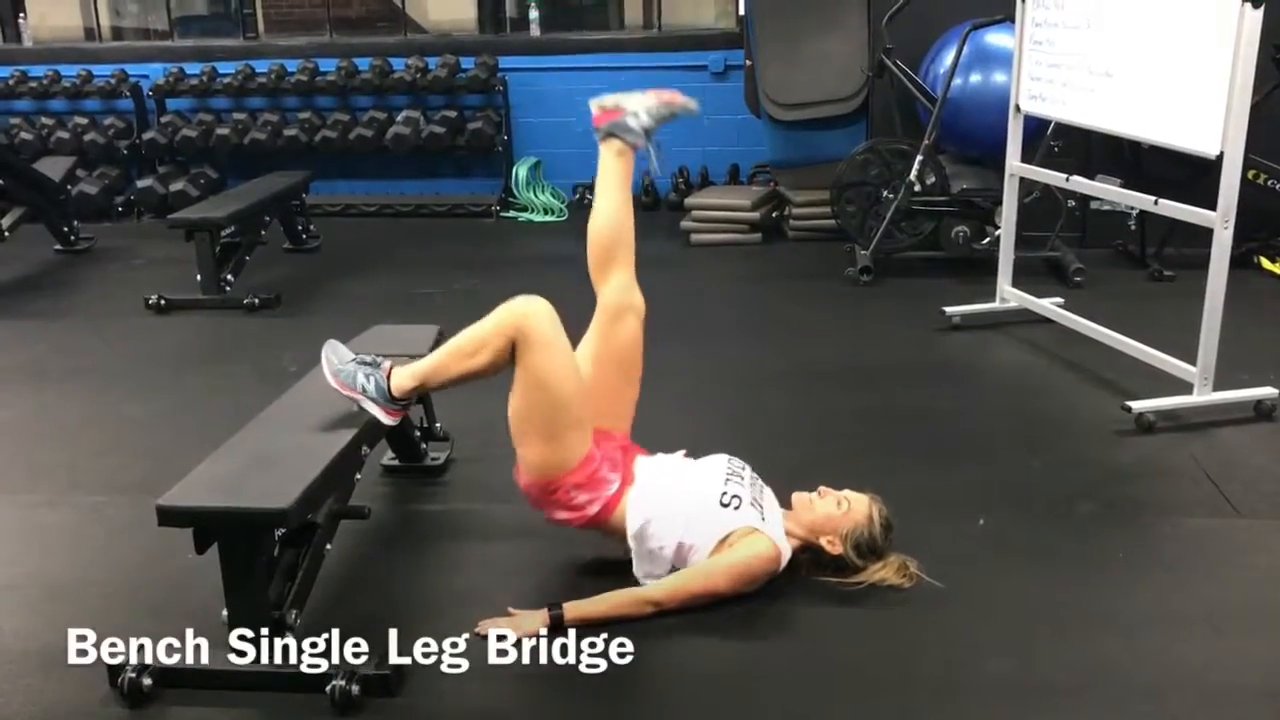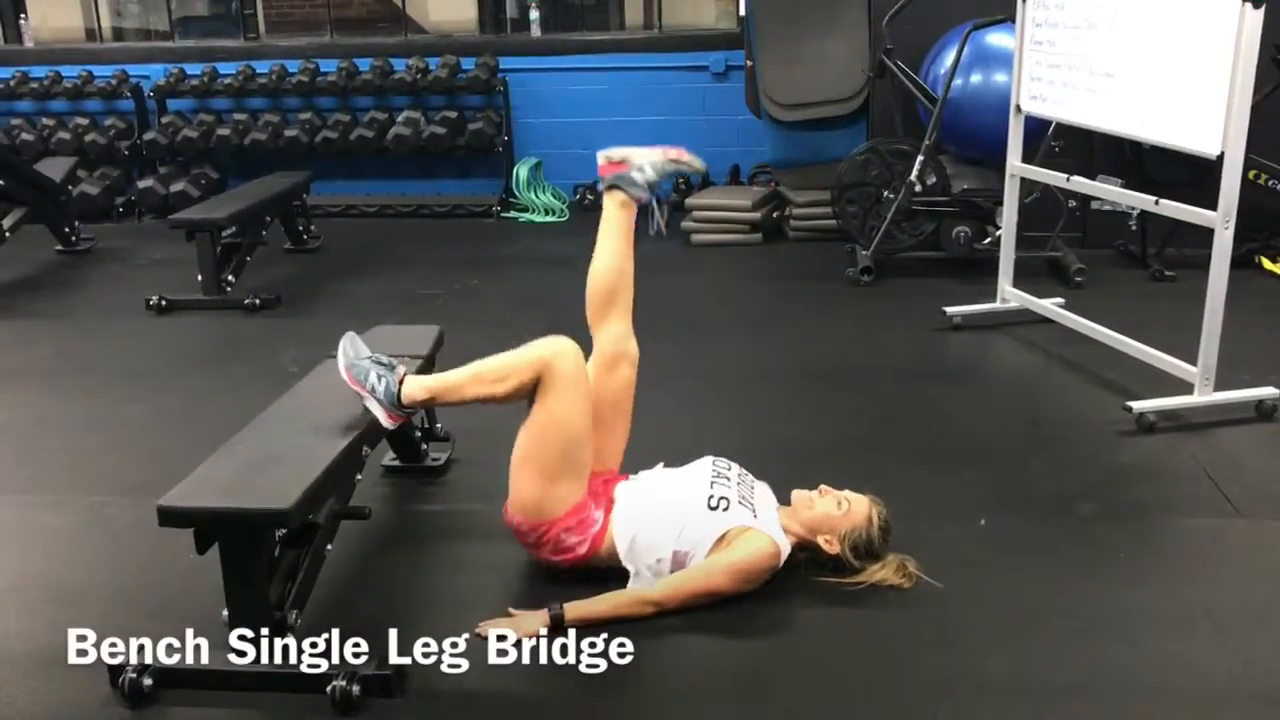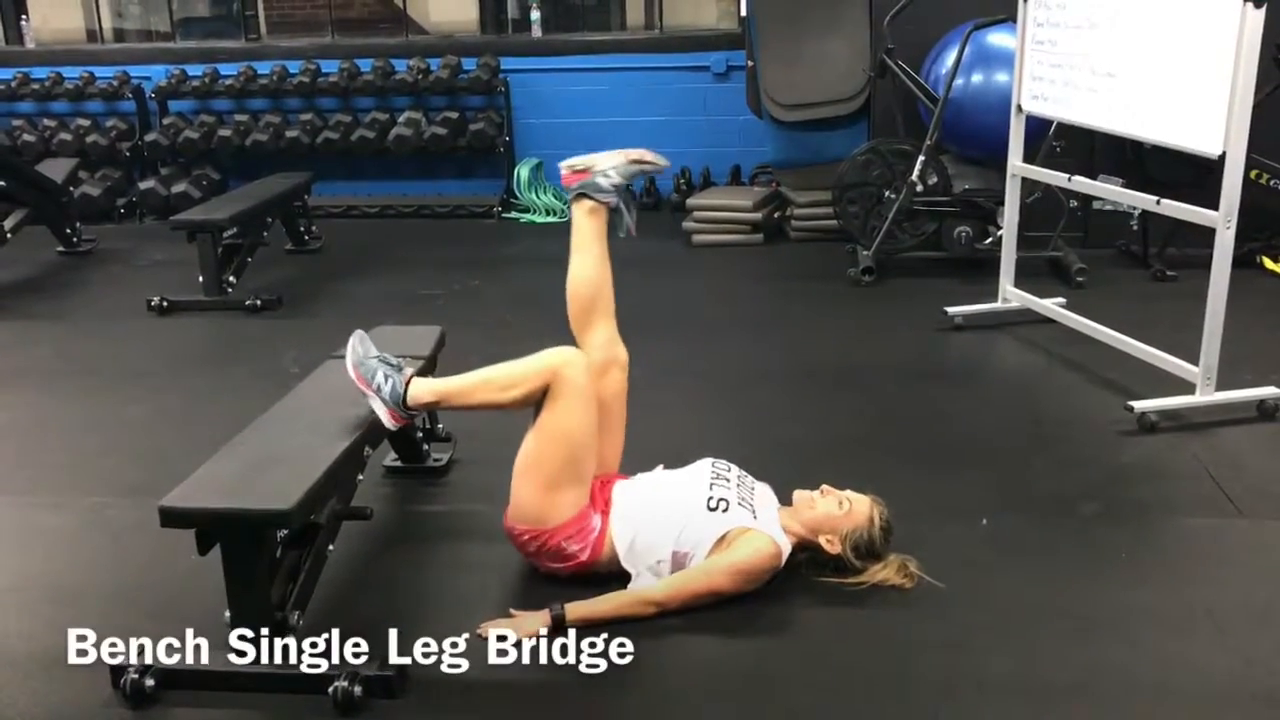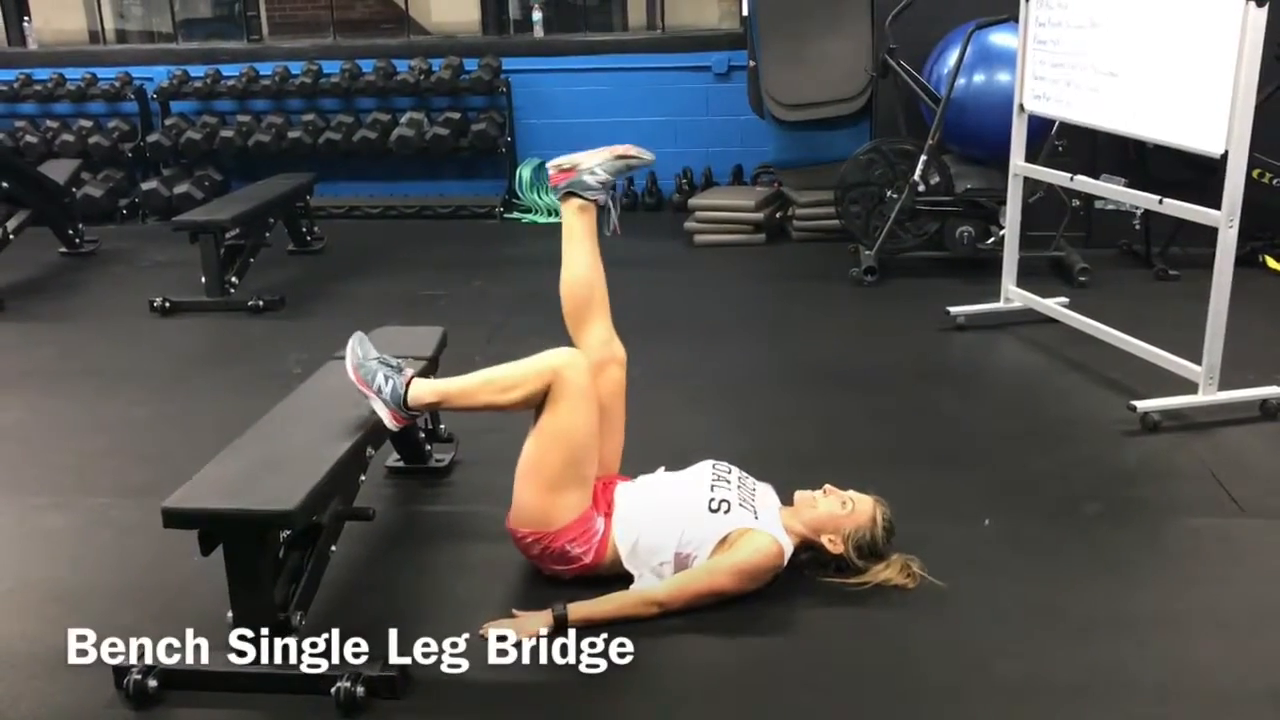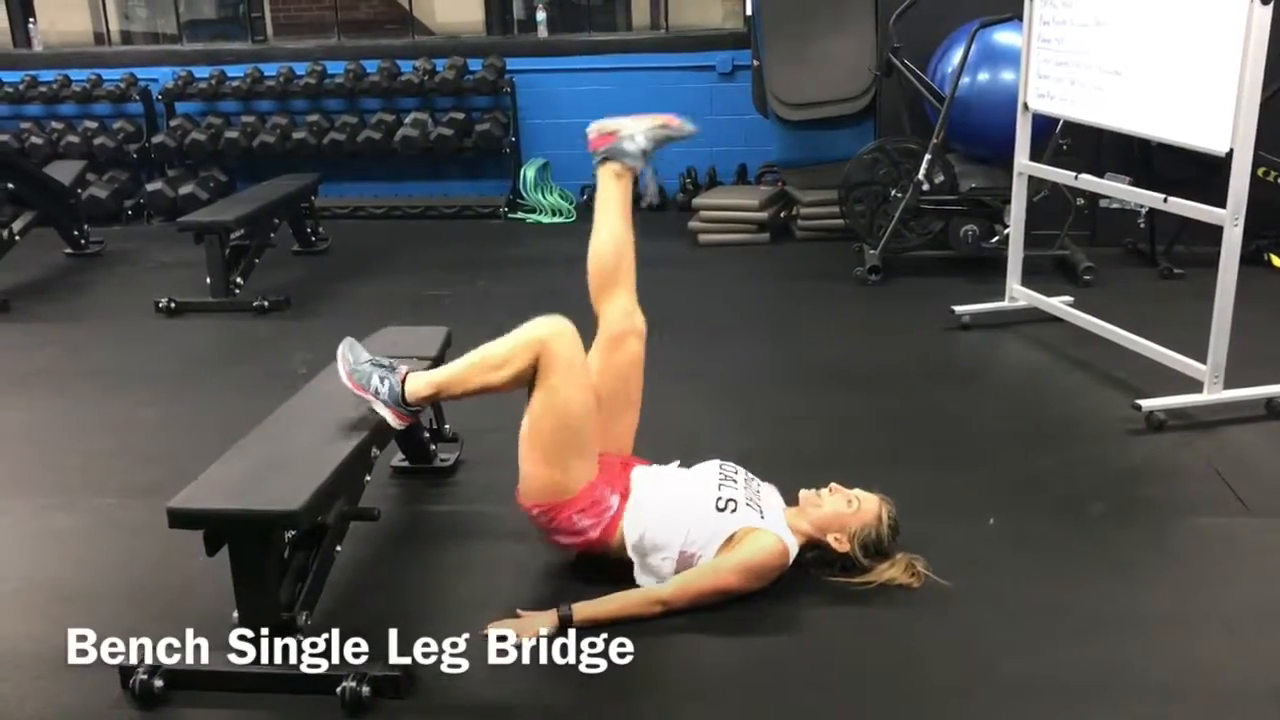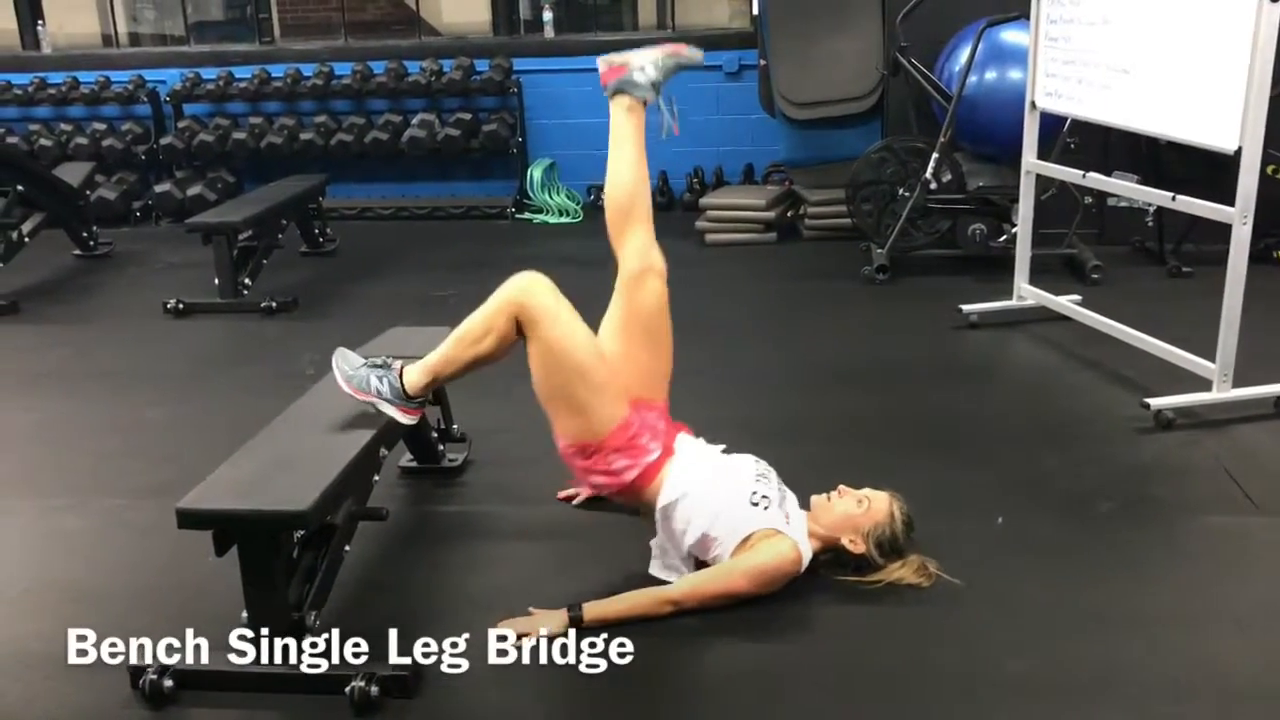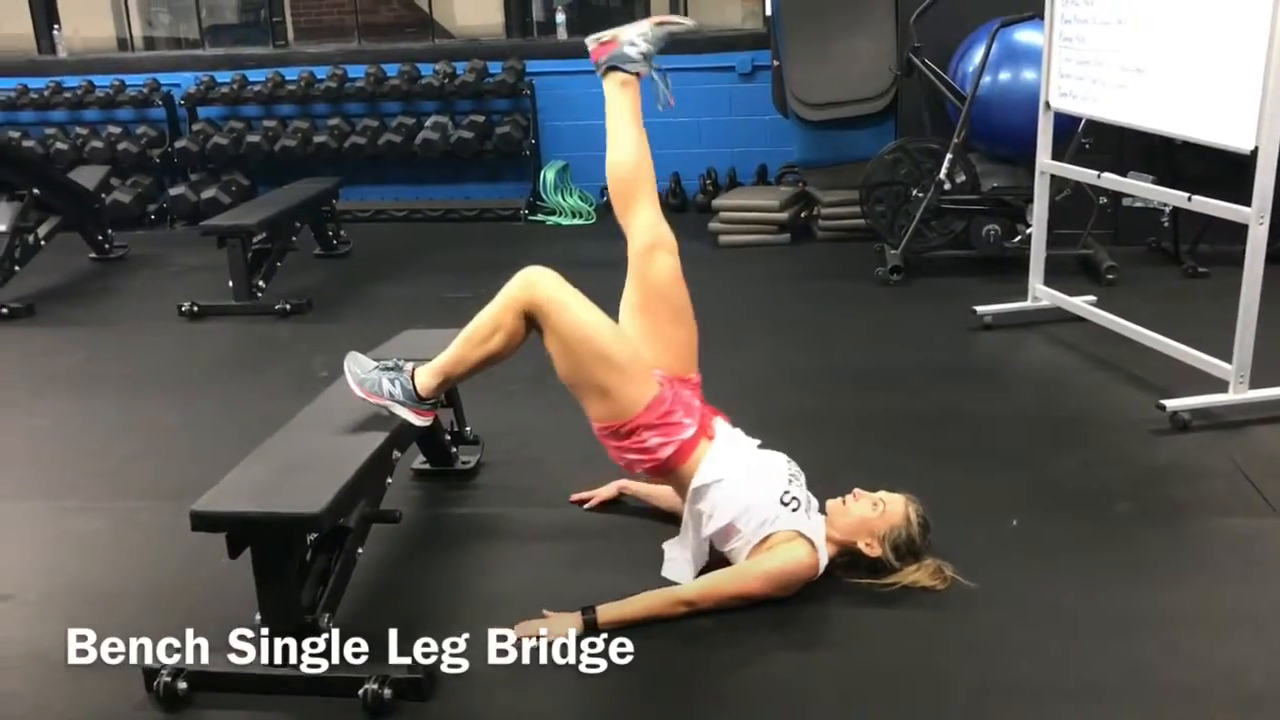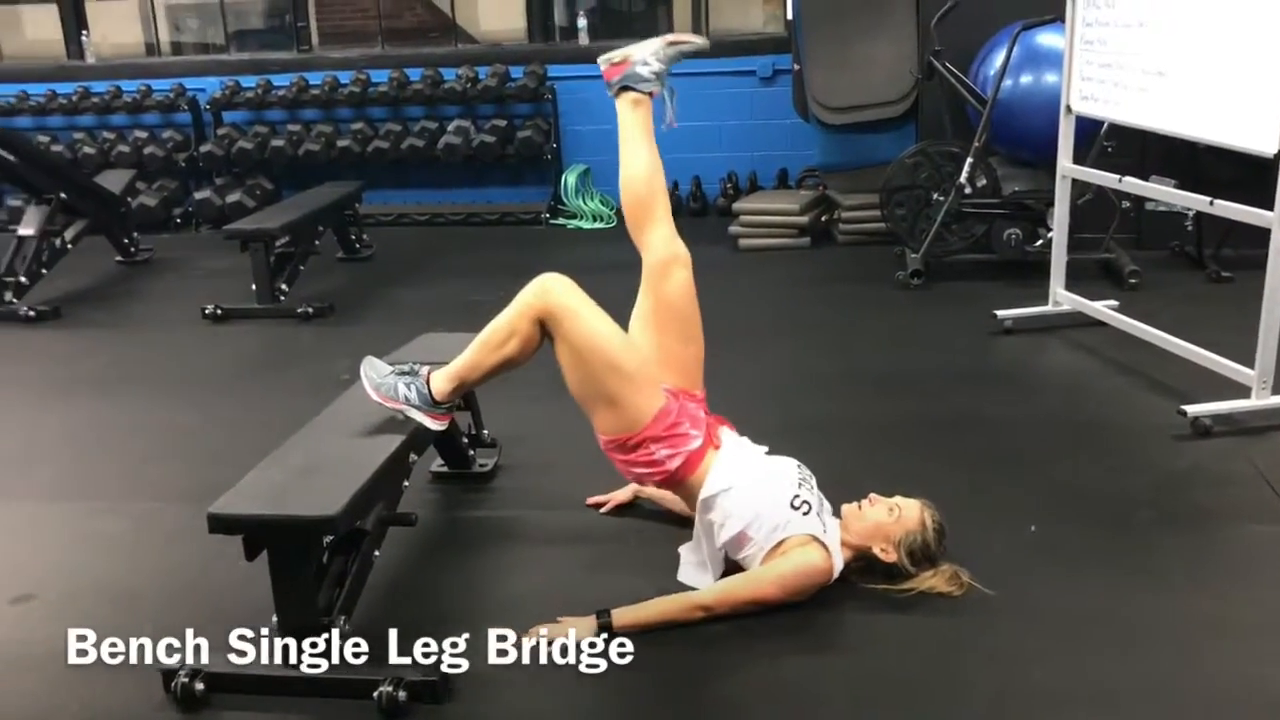
dt=0.2s
person 1, frame 1
left shoulder: (764, 553)
right shoulder: (763, 511)
left elbow: (656, 598)
left wrist: (551, 616)
left hip: (585, 485)
right hip: (613, 466)
left knee: (530, 315)
left ankle: (394, 389)
person 1, frame 2
left shoulder: (763, 550)
right shoulder: (762, 507)
left elbow: (657, 599)
left wrist: (552, 618)
left hip: (568, 527)
right hip: (602, 495)
left knee: (559, 356)
left ankle: (404, 395)
person 1, frame 3
left shoulder: (764, 551)
right shoulder: (763, 506)
left elbow: (657, 599)
left wrist: (554, 619)
left hip: (565, 534)
right hip: (600, 498)
left knee: (567, 365)
left ankle: (409, 395)
person 1, frame 4
left shoulder: (765, 551)
right shoulder: (764, 506)
left elbow: (661, 600)
left wrist: (554, 619)
left hip: (565, 537)
right hip: (602, 501)
left knee: (569, 365)
left ankle: (410, 396)
person 1, frame 5
left shoulder: (771, 551)
right shoulder: (770, 509)
left elbow: (664, 598)
left wrist: (559, 619)
left hip: (581, 511)
right hip: (611, 481)
left knee: (555, 335)
left ankle: (407, 392)
person 1, frame 6
left shoulder: (785, 555)
right shoulder: (782, 512)
left elbow: (674, 597)
left wrist: (572, 618)
left hip: (621, 450)
right hip: (645, 437)
left knee: (529, 291)
right knee: (642, 266)
left ankle: (407, 387)
person 1, frame 7
left shoulder: (802, 557)
right shoulder: (804, 517)
left elbow: (687, 599)
left wrist: (585, 621)
left hip: (655, 424)
right hip: (674, 410)
left knee: (536, 287)
right knee: (651, 241)
left ankle: (420, 389)
right ankle: (622, 74)
person 1, frame 8
left shoulder: (816, 562)
right shoulder: (819, 523)
left elbow: (705, 604)
left wrist: (599, 623)
left hip: (661, 436)
right hip: (681, 423)
left knee: (550, 294)
right knee: (665, 257)
left ankle: (435, 392)
